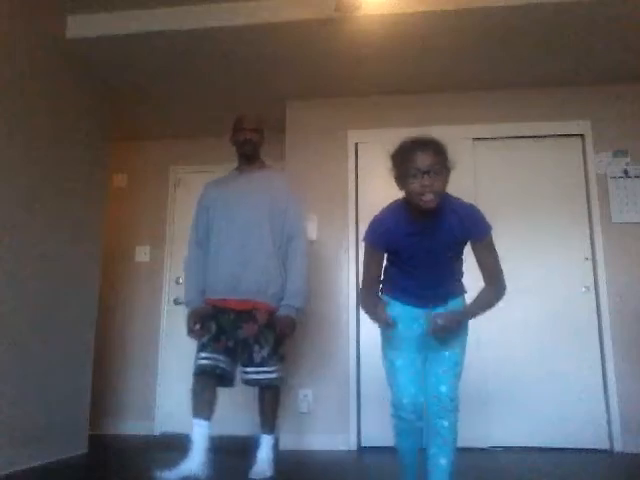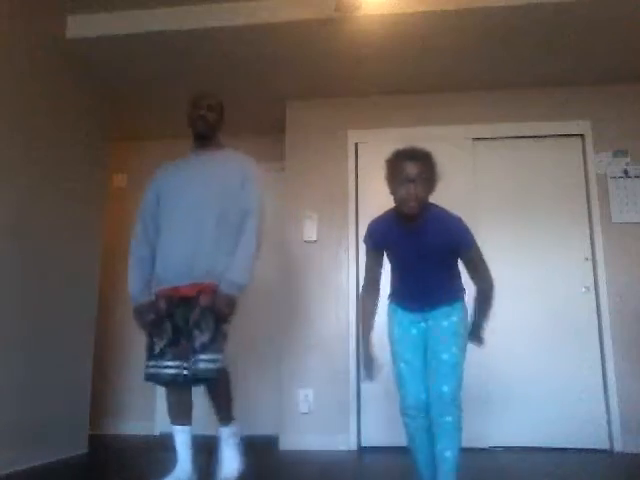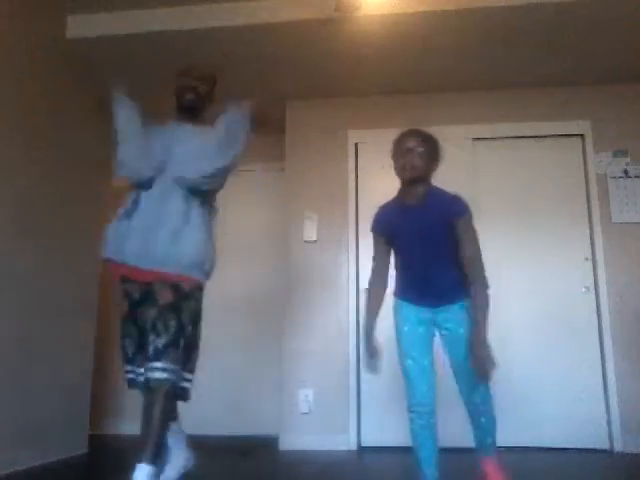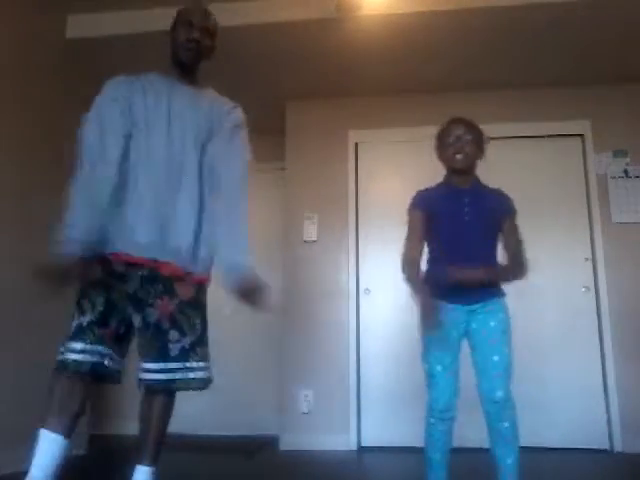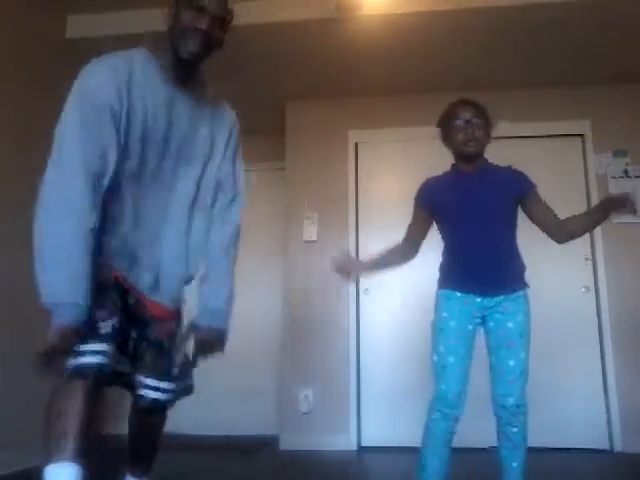
dt=0.5s
person 1, frame 1
left shoulder: (281, 187)
right shoulder: (213, 191)
left elbow: (296, 247)
right elbow: (198, 247)
left wrist: (291, 305)
right wrist: (194, 301)
left hip: (263, 300)
right hip: (217, 299)
left knee: (266, 376)
right knee: (206, 369)
person 1, frame 2
left shoulder: (240, 168)
right shoulder: (165, 175)
left elbow: (248, 229)
right elbow: (144, 234)
left wrist: (232, 285)
right wrist: (139, 293)
left hip: (213, 284)
right hip: (168, 285)
left knee: (207, 362)
right knee: (171, 368)
left ankle: (230, 439)
person 1, frame 3
left shoulder: (219, 139)
right shoulder: (148, 135)
left elbow: (200, 173)
right elbow: (136, 168)
right wrist: (125, 105)
left hip: (179, 267)
right hip: (133, 265)
left knee: (164, 369)
right knee: (147, 370)
person 1, frame 4
left shoulder: (226, 115)
right shoulder: (124, 91)
left elbow: (229, 187)
right elbow: (97, 165)
left wrist: (236, 262)
right wrist: (77, 239)
left hip: (183, 259)
right hip: (115, 249)
left knee: (166, 371)
right knee: (80, 355)
person 1, frame 5
left shoulder: (222, 120)
right shoulder: (110, 77)
left elbow: (223, 217)
right elbow: (72, 181)
left wrist: (214, 310)
right wrist: (66, 302)
left hip: (162, 273)
right hip: (98, 258)
left knee: (158, 389)
right knee: (86, 363)
person 2, frame 1
left shoulder: (467, 217)
right shoulder: (384, 224)
left elbow: (496, 285)
right elbow: (368, 289)
left wrist: (460, 317)
right wrist: (376, 312)
left hip: (447, 308)
right hip: (400, 308)
left knee: (442, 401)
right knee: (407, 403)
person 2, frame 2
left shoulder: (451, 227)
right shoulder: (379, 230)
left elbow: (484, 282)
right elbow: (371, 288)
left wrist: (476, 327)
right wrist: (365, 344)
left hip: (446, 311)
right hip: (403, 314)
left knee: (444, 398)
right knee: (413, 403)
person 2, frame 3
left shoulder: (452, 206)
right shoulder: (385, 216)
left elbow: (475, 271)
right elbow: (379, 277)
left wrist: (480, 337)
right wrist: (369, 334)
left hip: (456, 306)
right hip: (411, 310)
left knee: (476, 394)
right knee: (420, 402)
person 2, frame 4
left shoulder: (498, 201)
right shoulder: (425, 200)
left elbow: (518, 265)
right elbow: (410, 260)
left wrist: (478, 273)
right wrist: (424, 300)
left hip: (486, 306)
right hip: (442, 308)
left knee: (497, 399)
right knee: (440, 402)
person 2, frame 5
left shoulder: (511, 181)
right shoulder: (433, 190)
left elbow: (559, 230)
right elbow: (407, 248)
left wrist: (604, 210)
right wrist: (363, 266)
left hip: (508, 298)
right hip: (456, 298)
left knee: (511, 401)
right knee: (447, 397)
